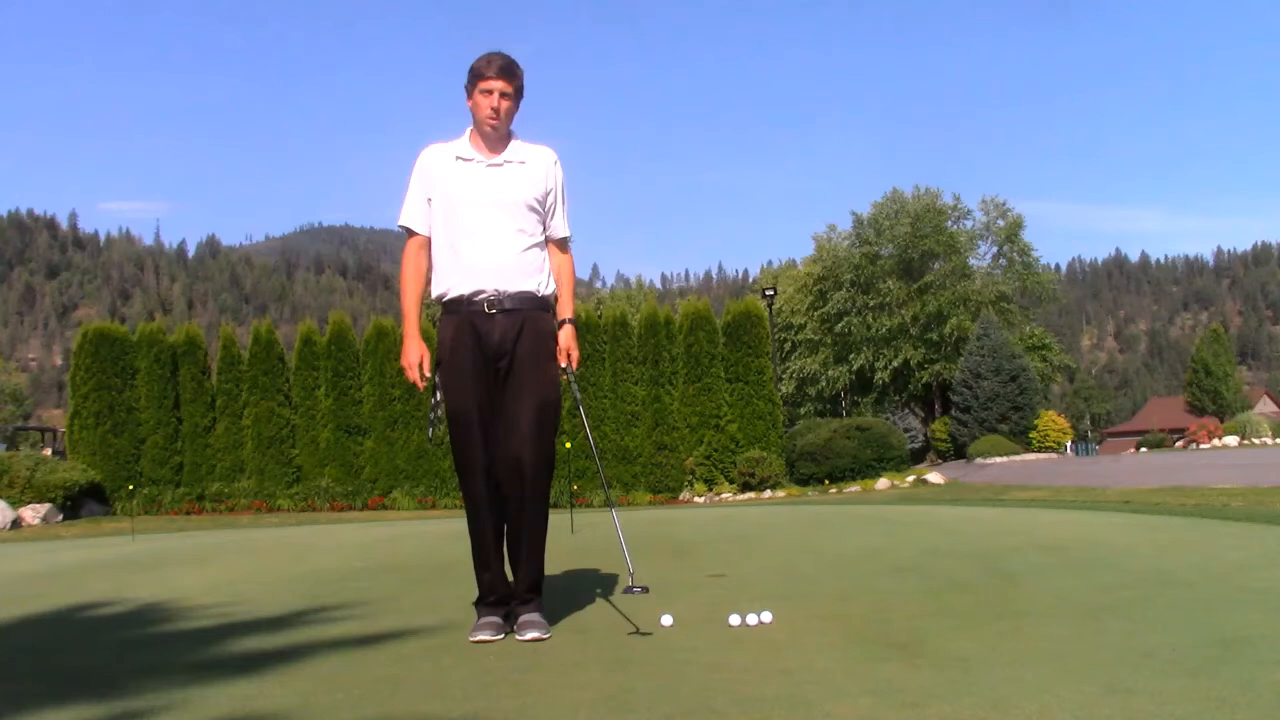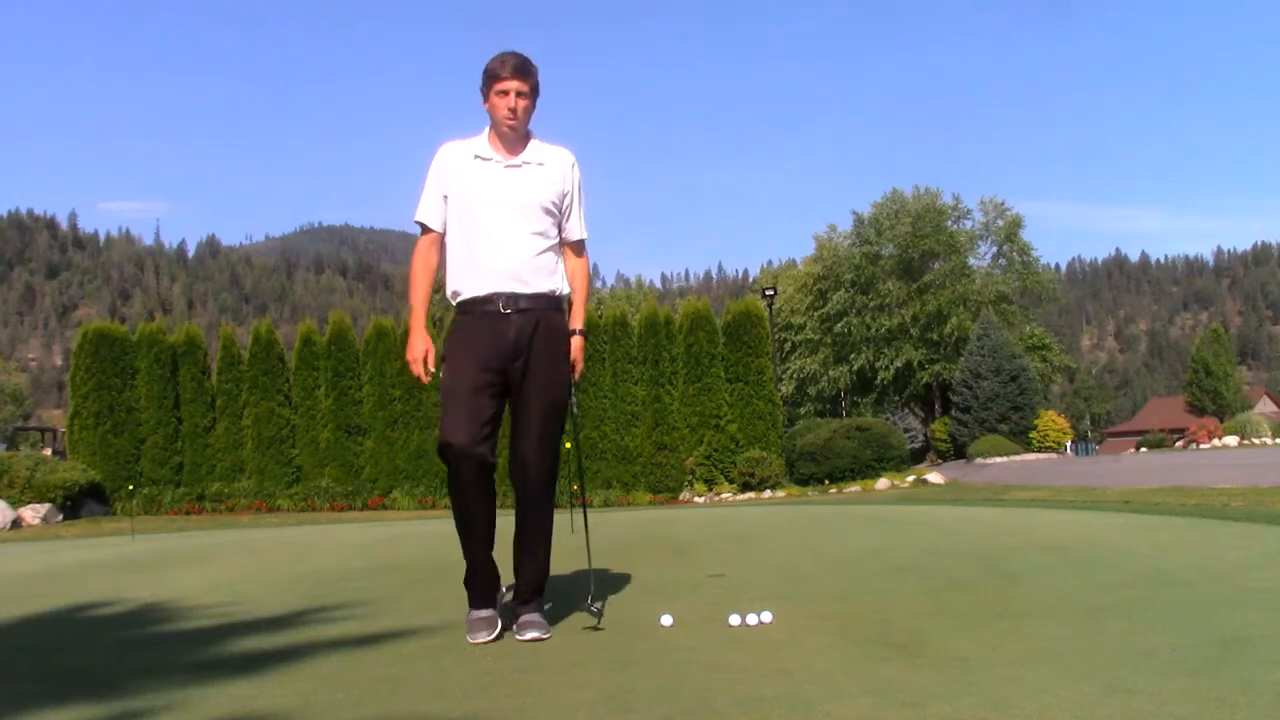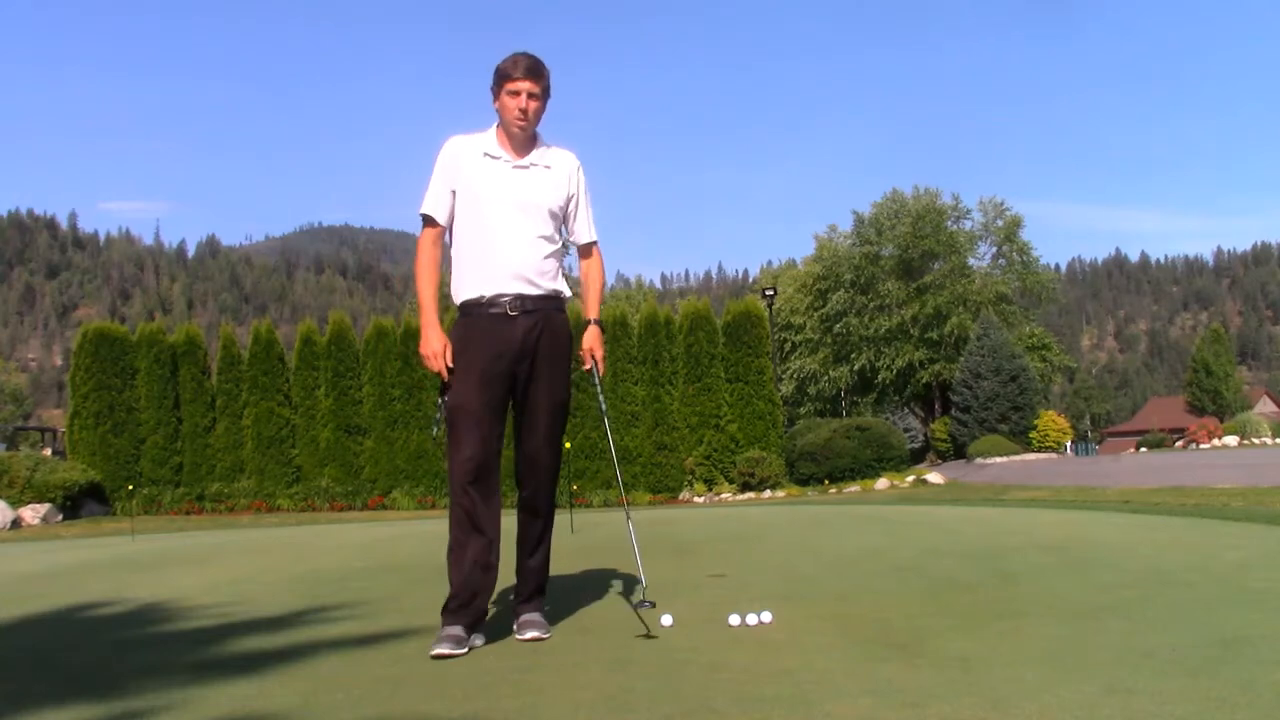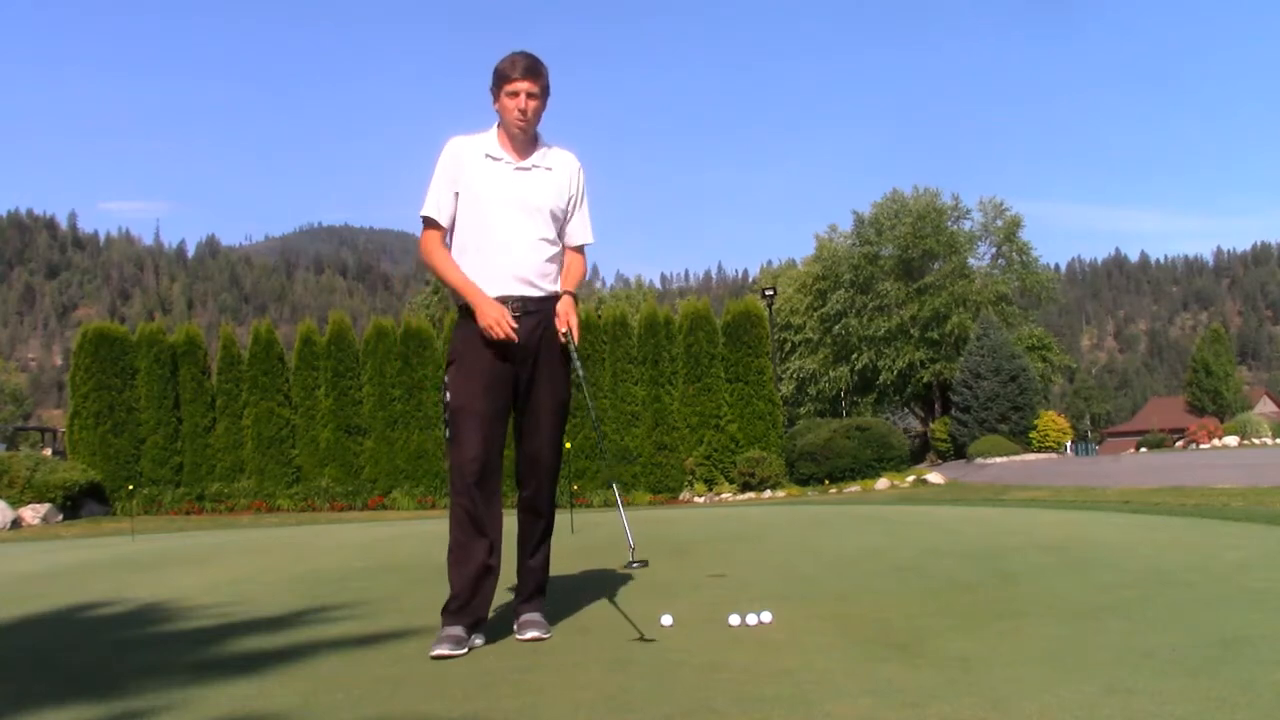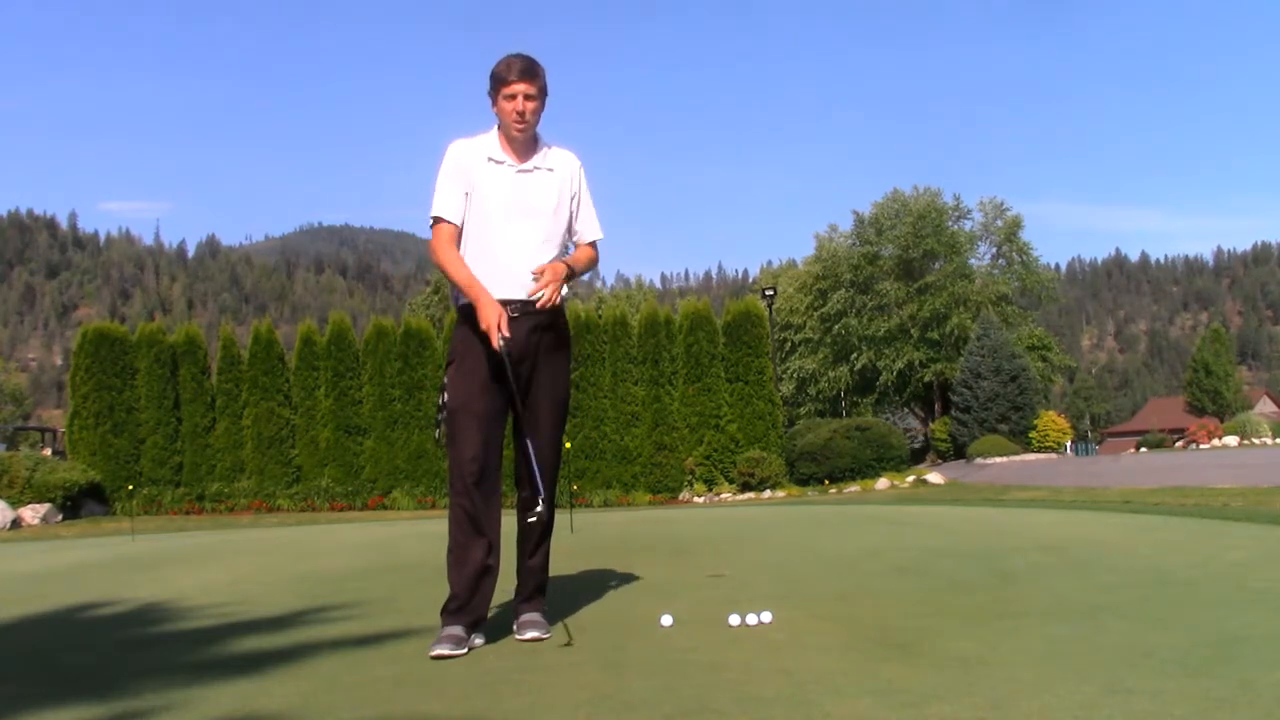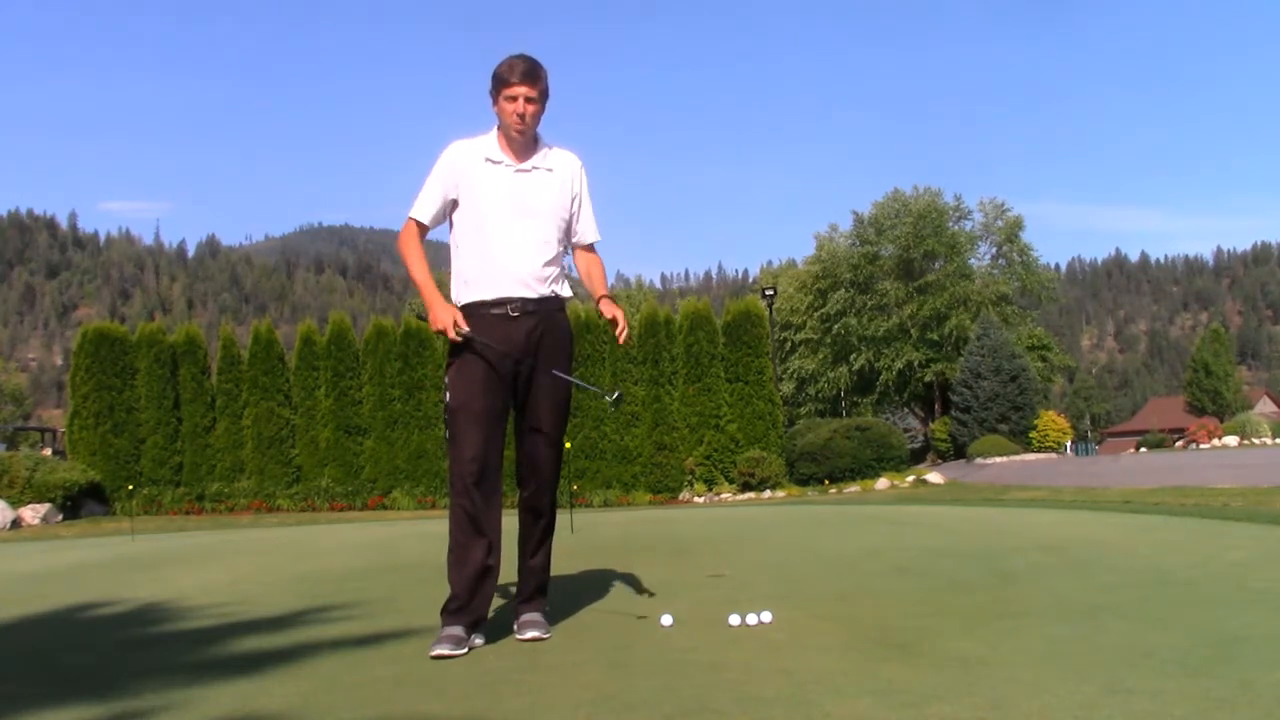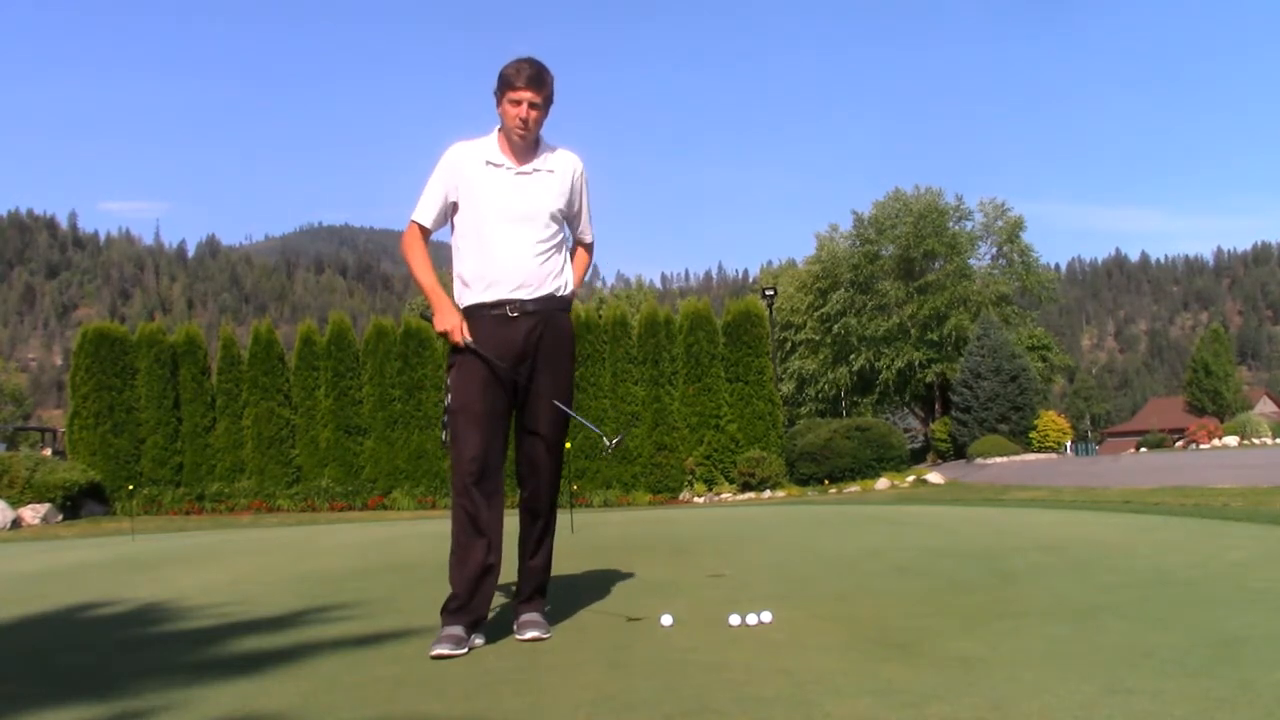
dt=0.4s
person 1, frame 1
left shoulder: (544, 162)
right shoulder: (434, 161)
left elbow: (559, 250)
right elbow: (417, 249)
left wrist: (566, 322)
right wrist: (411, 333)
left hip: (530, 321)
right hip: (463, 323)
left knee: (528, 460)
right knee: (477, 466)
left ankle: (529, 601)
right ankle: (492, 602)
person 1, frame 2
left shoulder: (561, 164)
right shoulder: (451, 159)
left elbow: (575, 252)
right elbow: (428, 245)
left wrist: (577, 330)
right wrist: (417, 328)
left hip: (542, 322)
right hip: (476, 322)
left knee: (535, 465)
right knee: (462, 446)
left ankle: (529, 601)
right ankle: (483, 591)
person 1, frame 3
left shoulder: (566, 166)
right shoulder: (459, 153)
left elbow: (588, 252)
right elbow: (430, 239)
left wrist: (593, 323)
right wrist: (430, 323)
left hip: (545, 323)
right hip: (479, 322)
left knee: (540, 465)
right knee: (472, 466)
left ankle: (531, 602)
right ankle: (463, 615)
person 1, frame 4
left shoulder: (566, 166)
right shoulder: (461, 153)
right elbow: (431, 242)
left wrist: (568, 295)
right wrist: (481, 300)
left hip: (543, 326)
right hip: (481, 324)
left knee: (540, 466)
right knee: (473, 466)
left ankle: (531, 602)
right ankle: (464, 614)
person 1, frame 5
left shoulder: (567, 165)
right shoulder: (463, 155)
left elbow: (589, 246)
right elbow: (443, 241)
left wrist: (563, 266)
right wrist: (482, 299)
left hip: (546, 325)
right hip: (480, 324)
left knee: (540, 465)
right knee: (472, 465)
left ankle: (531, 602)
right ankle: (463, 615)
person 1, frame 6
left shoulder: (568, 166)
right shoulder: (460, 157)
left elbow: (584, 248)
right elbow: (410, 232)
left wrist: (604, 299)
right wrist: (434, 299)
left hip: (546, 324)
right hip: (479, 321)
left knee: (541, 467)
right knee: (473, 466)
left ankle: (532, 602)
right ankle: (464, 614)
person 1, frame 7
left shoulder: (569, 168)
right shoulder: (461, 159)
left elbow: (583, 242)
right elbow: (414, 235)
left wrist: (565, 296)
right wrist: (441, 303)
left hip: (547, 324)
right hip: (479, 324)
left knee: (542, 467)
right knee: (475, 466)
left ankle: (531, 603)
right ankle: (463, 615)
